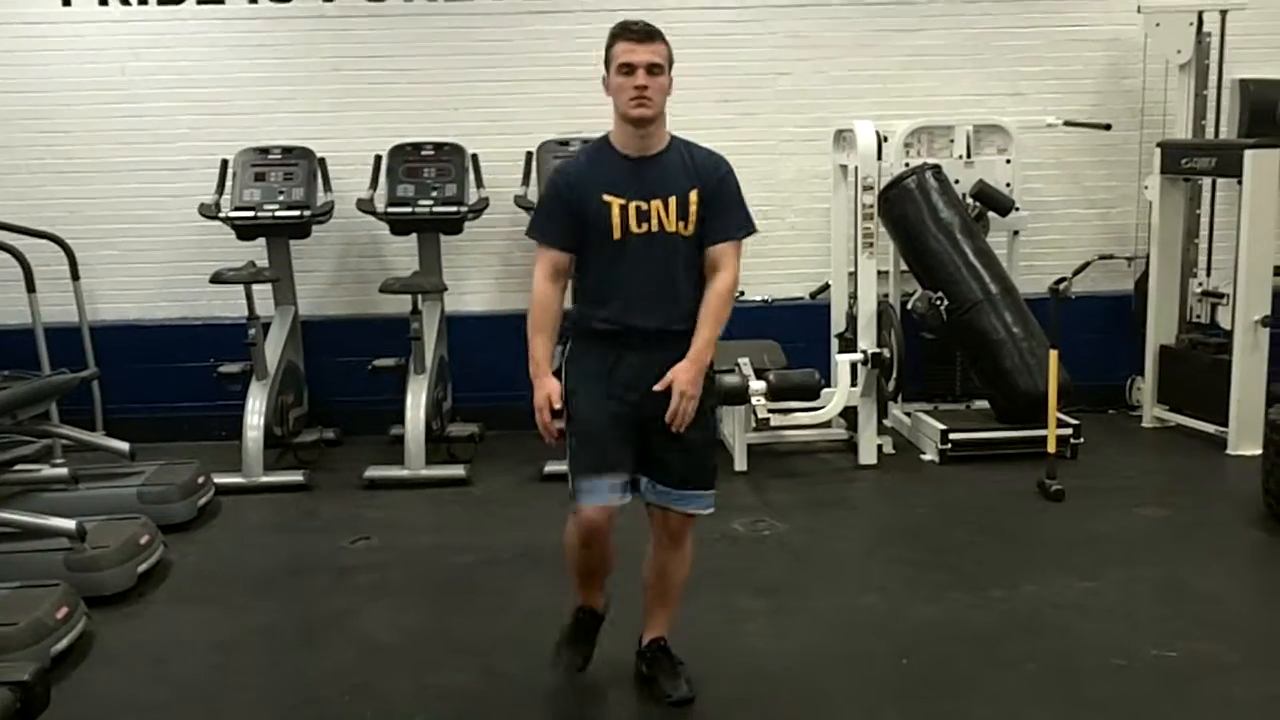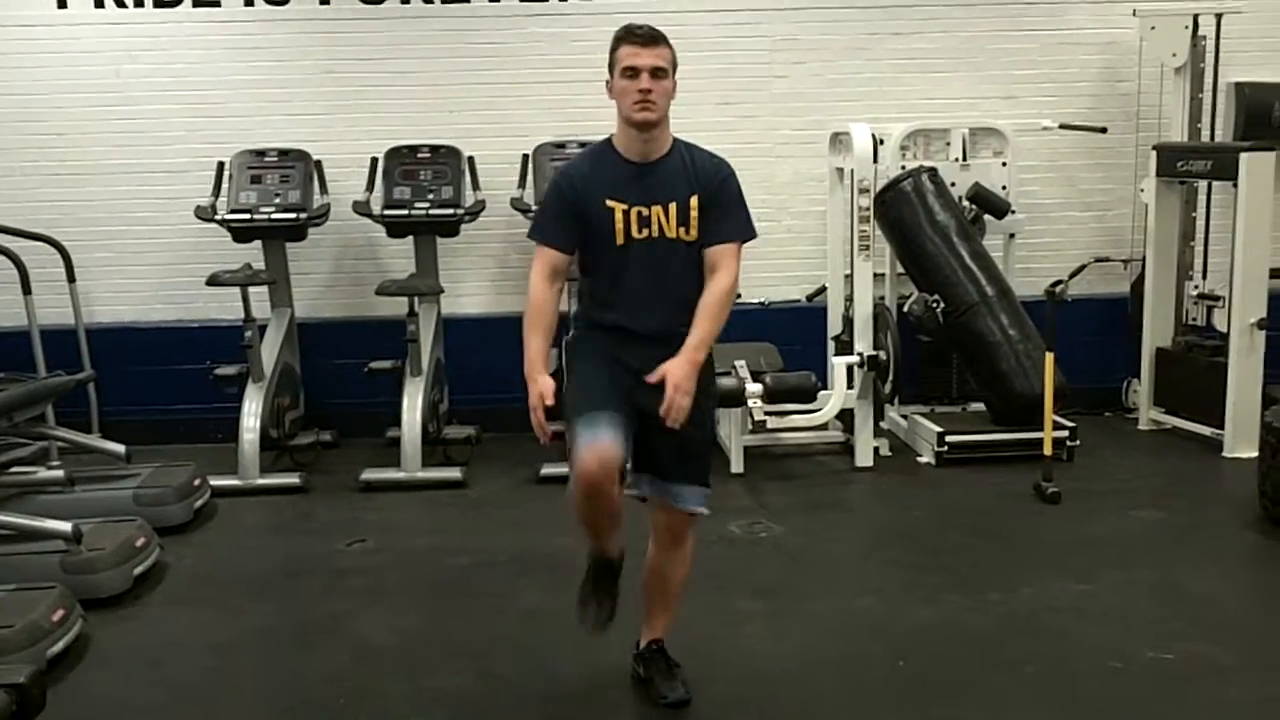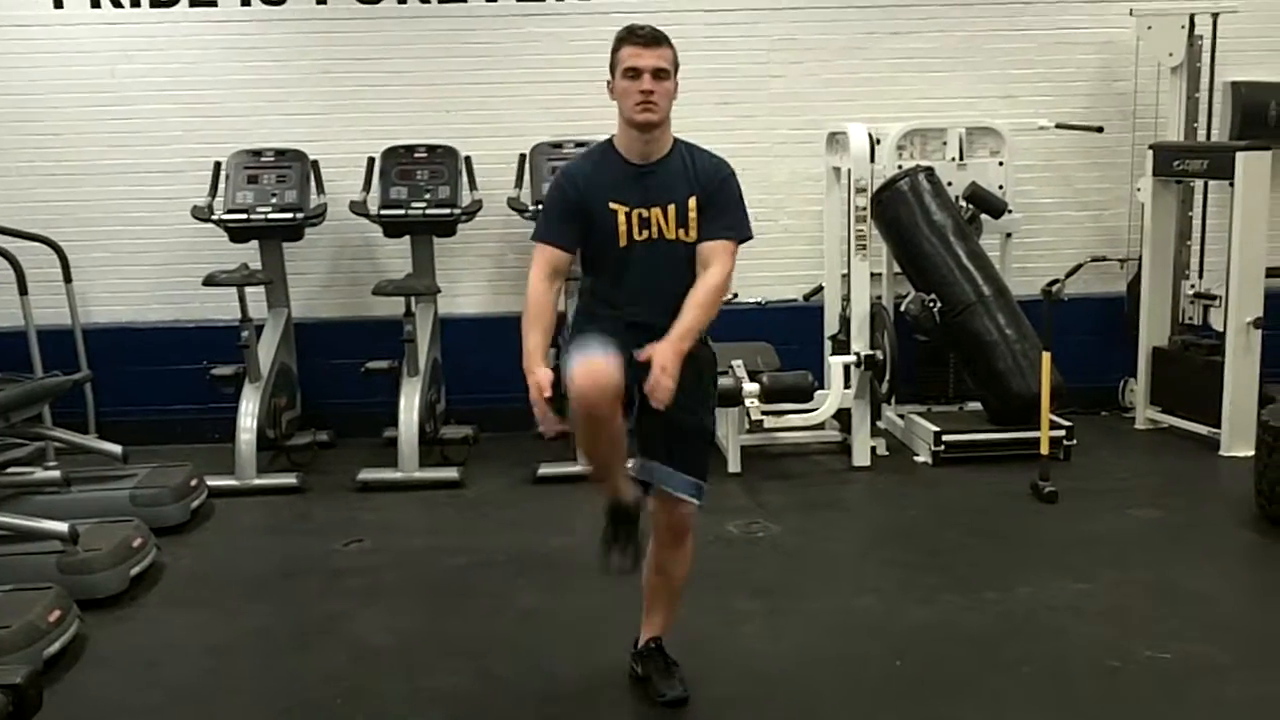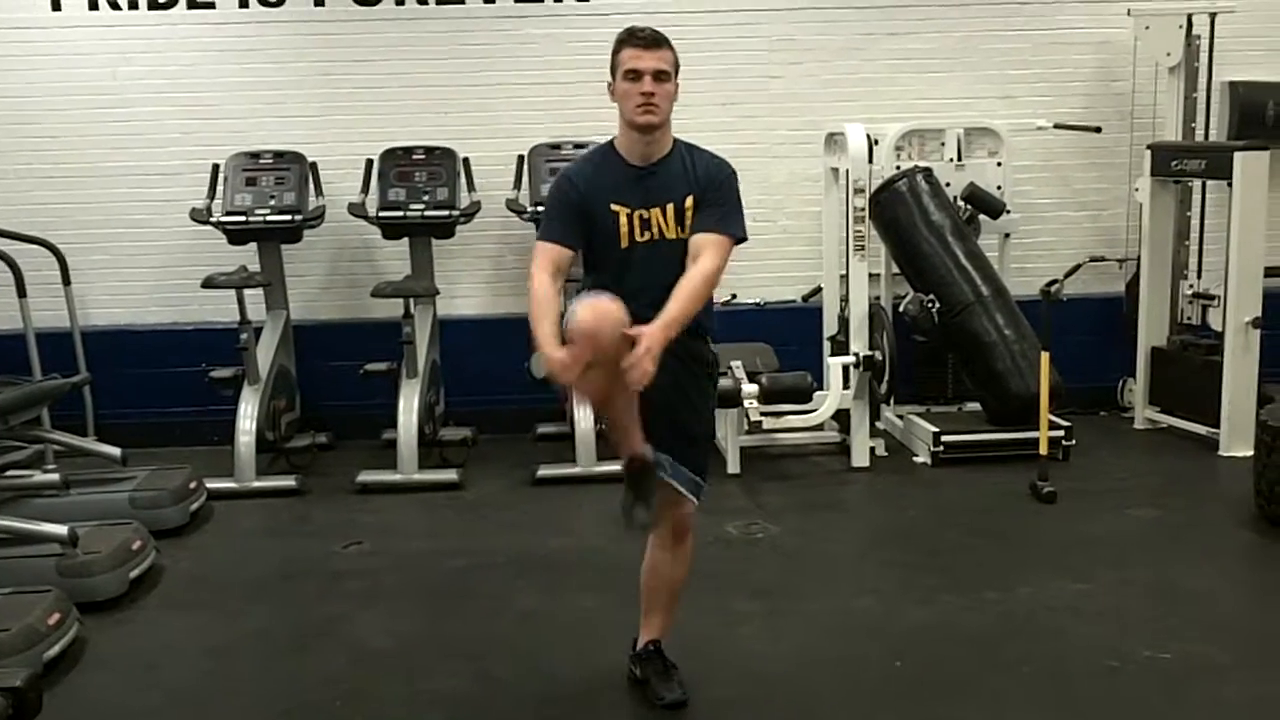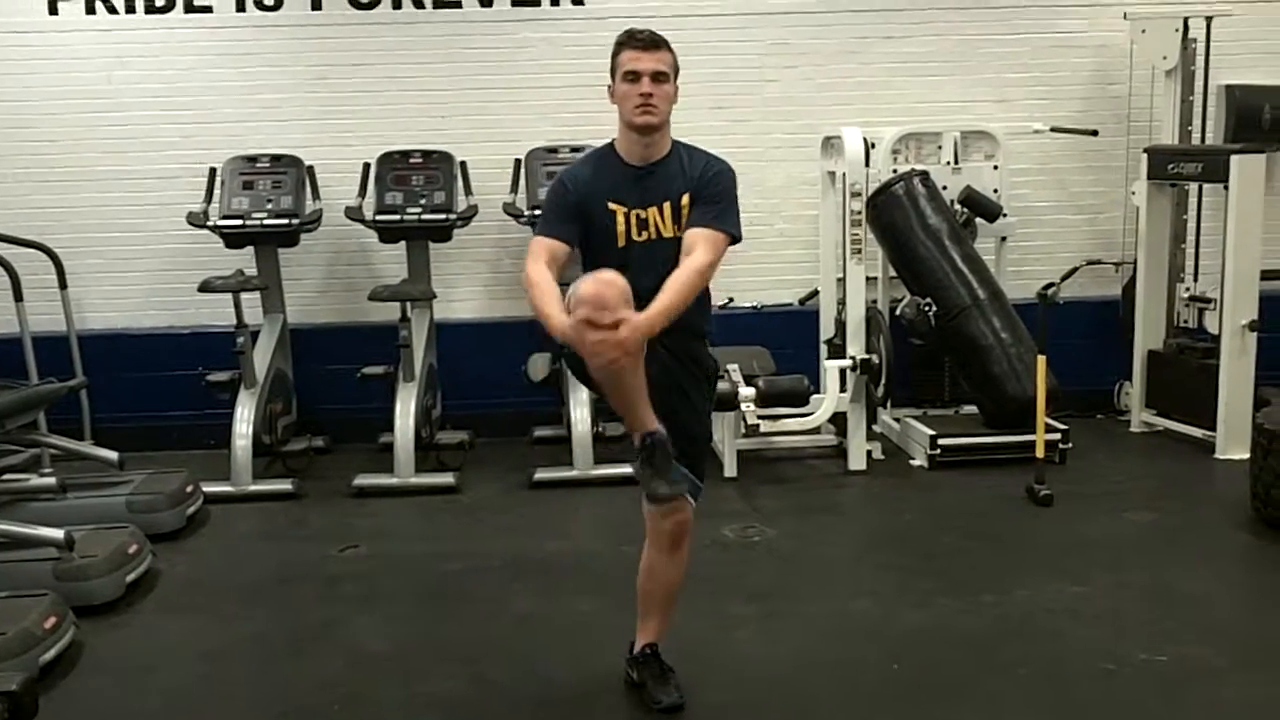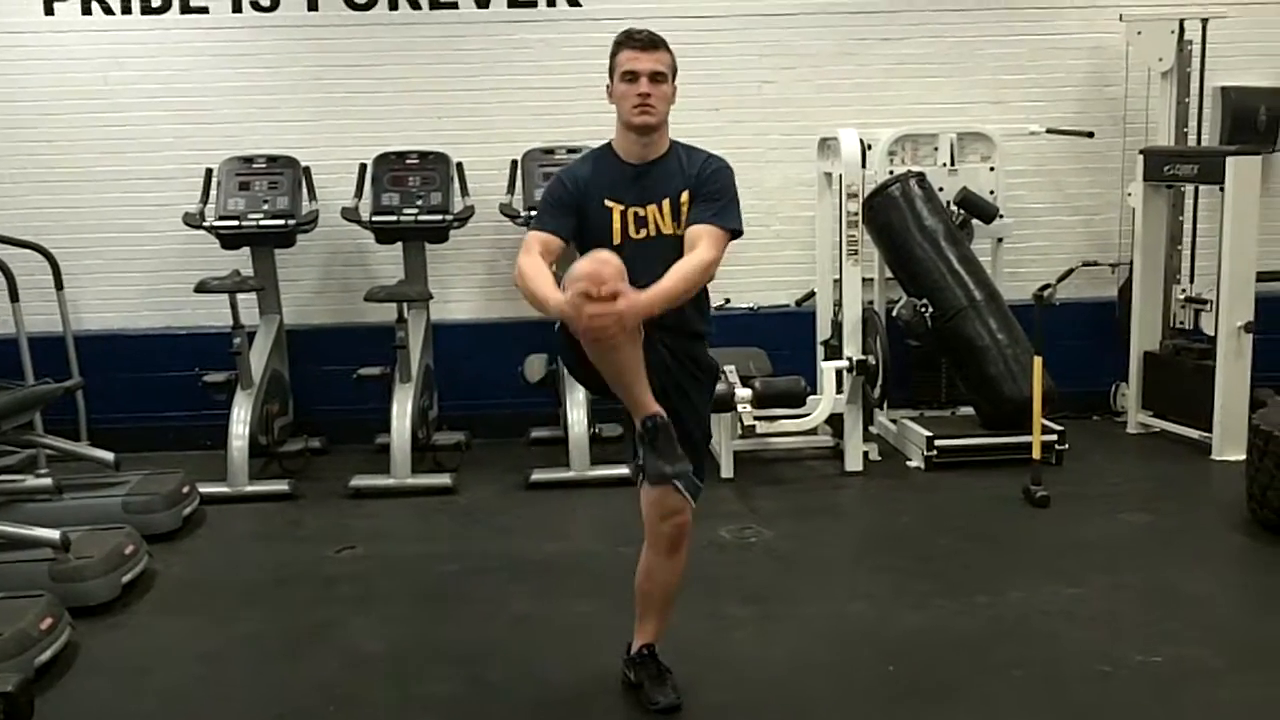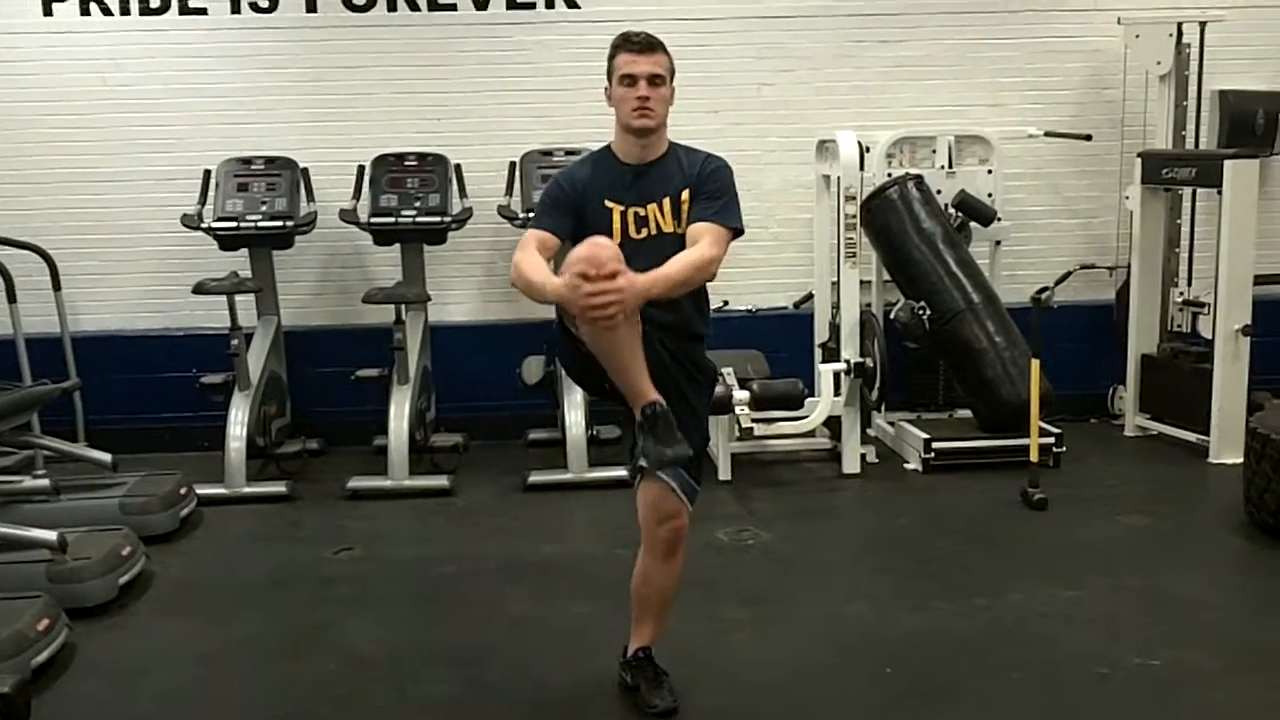
dt=0.1s
person 1, frame 1
left shoulder: (708, 172)
right shoulder: (575, 176)
left elbow: (723, 274)
right elbow: (549, 276)
left wrist: (694, 364)
right wrist: (541, 370)
left hip: (680, 366)
right hip: (601, 358)
left knee: (675, 518)
right knee: (593, 517)
left ankle: (655, 646)
right ankle: (586, 609)
person 1, frame 2
left shoulder: (710, 175)
right shoulder: (578, 178)
left elbow: (722, 274)
right elbow: (546, 276)
left wrist: (689, 360)
right wrist: (536, 370)
left hip: (681, 364)
right hip: (604, 350)
left knee: (676, 519)
right knee: (595, 466)
left ankle: (652, 647)
right ankle: (606, 557)
person 1, frame 3
left shoulder: (711, 175)
right shoulder: (579, 179)
left elbow: (715, 273)
right elbow: (545, 272)
left wrist: (674, 349)
right wrist: (535, 362)
left hip: (681, 357)
right hip: (606, 348)
left knee: (676, 512)
right knee: (592, 388)
left ankle: (651, 647)
right ankle: (621, 496)
person 1, frame 4
left shoulder: (711, 174)
right shoulder: (581, 180)
left elbow: (705, 265)
right elbow: (547, 269)
left wrist: (659, 335)
right wrist: (550, 346)
left hip: (681, 355)
right hip: (611, 348)
left knee: (677, 513)
right knee: (597, 319)
left ankle: (649, 649)
right ankle: (637, 461)
person 1, frame 5
left shoulder: (708, 174)
right shoulder: (580, 181)
left elbow: (699, 265)
right elbow: (539, 267)
left wrist: (645, 324)
right wrist: (565, 324)
left hip: (680, 353)
right hip: (607, 355)
left knee: (675, 517)
right knee: (602, 288)
left ankle: (645, 653)
right ankle: (651, 436)
person 1, frame 6
left shoulder: (707, 173)
right shoulder: (578, 179)
left elbow: (703, 259)
right elbow: (531, 260)
left wrist: (641, 303)
right wrist: (566, 301)
left hip: (679, 352)
right hip: (605, 350)
left knee: (672, 519)
right knee: (598, 269)
left ankle: (643, 654)
right ankle: (650, 423)
person 1, frame 7
left shoulder: (706, 173)
right shoulder: (578, 181)
left elbow: (707, 256)
right elbow: (524, 261)
left wrist: (640, 286)
right wrist: (565, 288)
left hip: (678, 355)
right hip: (600, 350)
left knee: (667, 521)
right knee: (594, 252)
left ankle: (639, 657)
right ankle: (652, 414)
